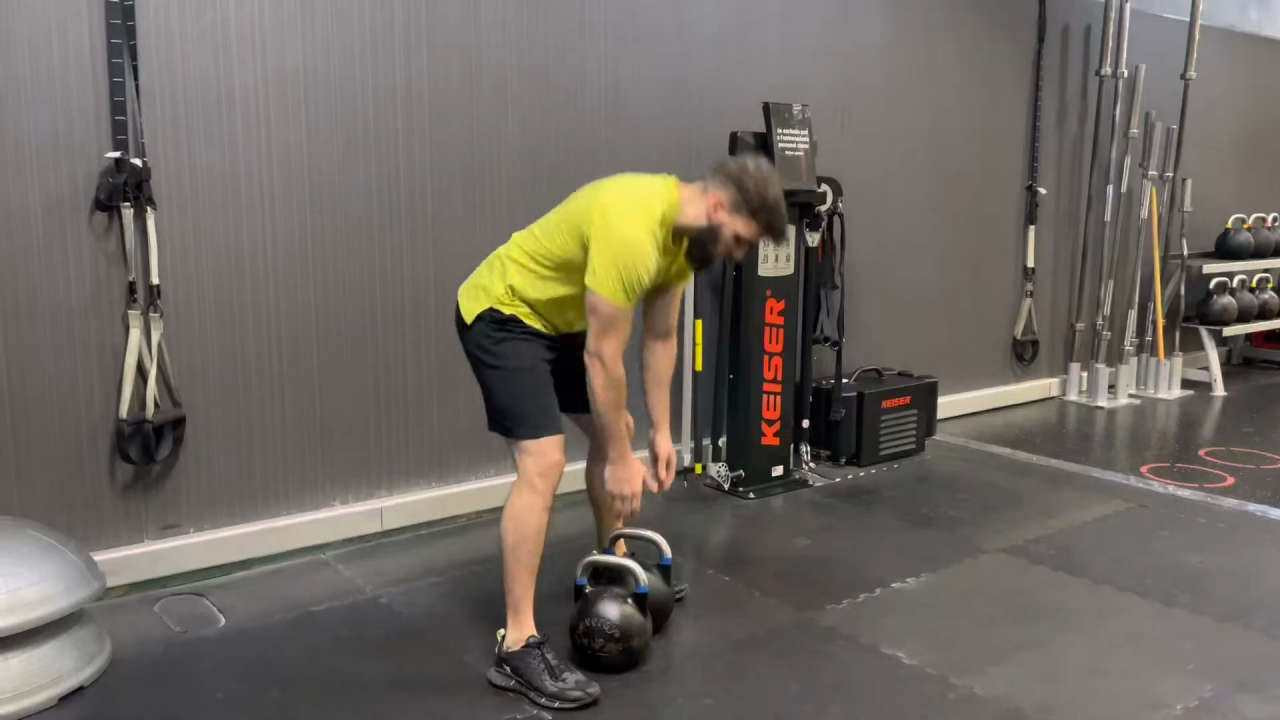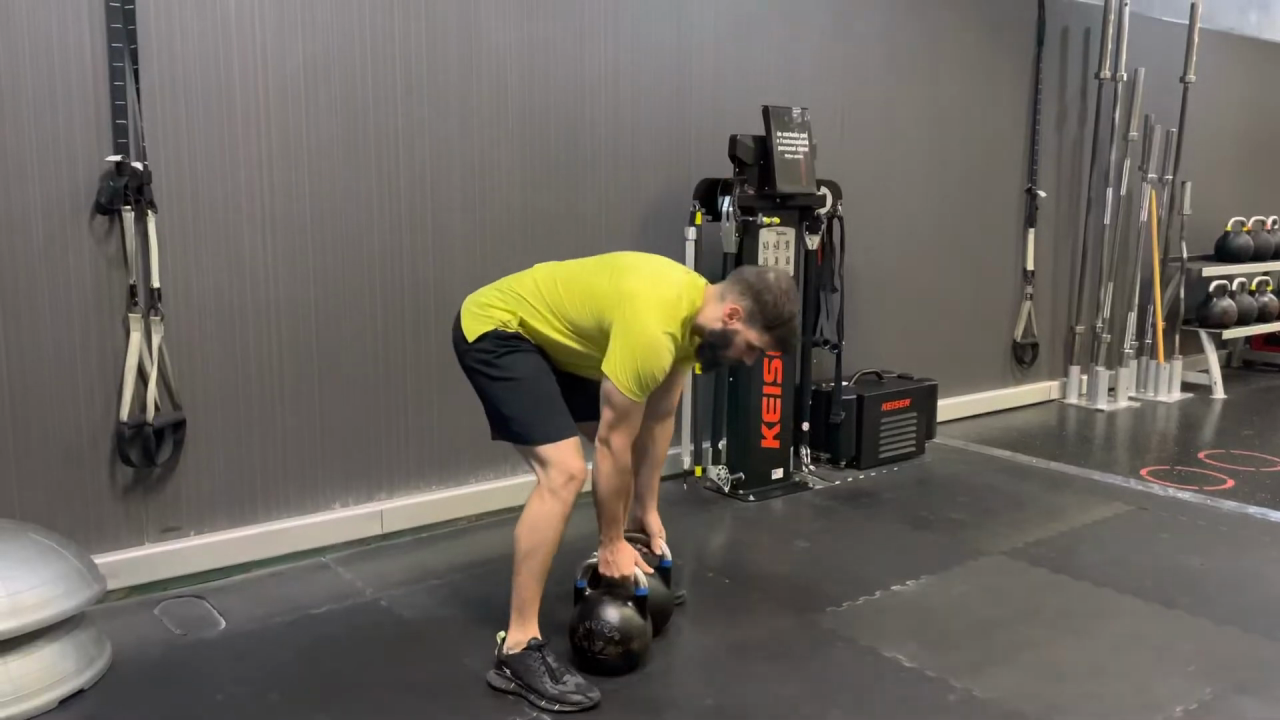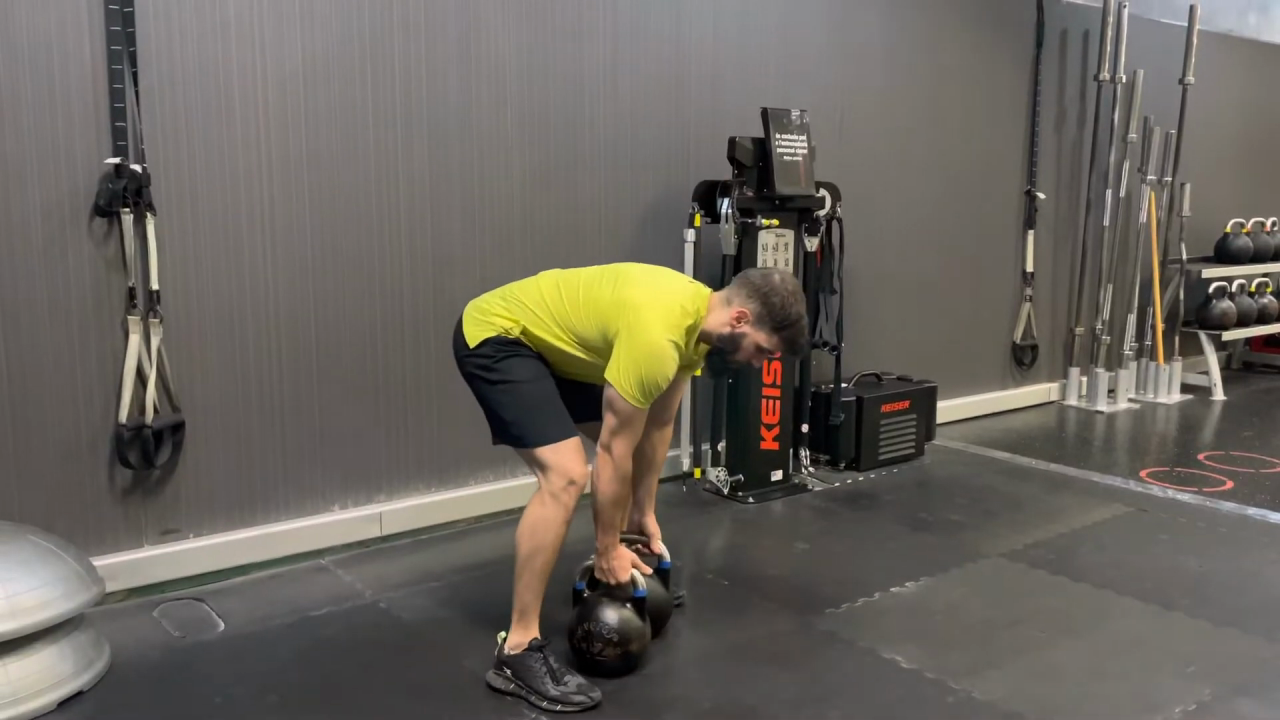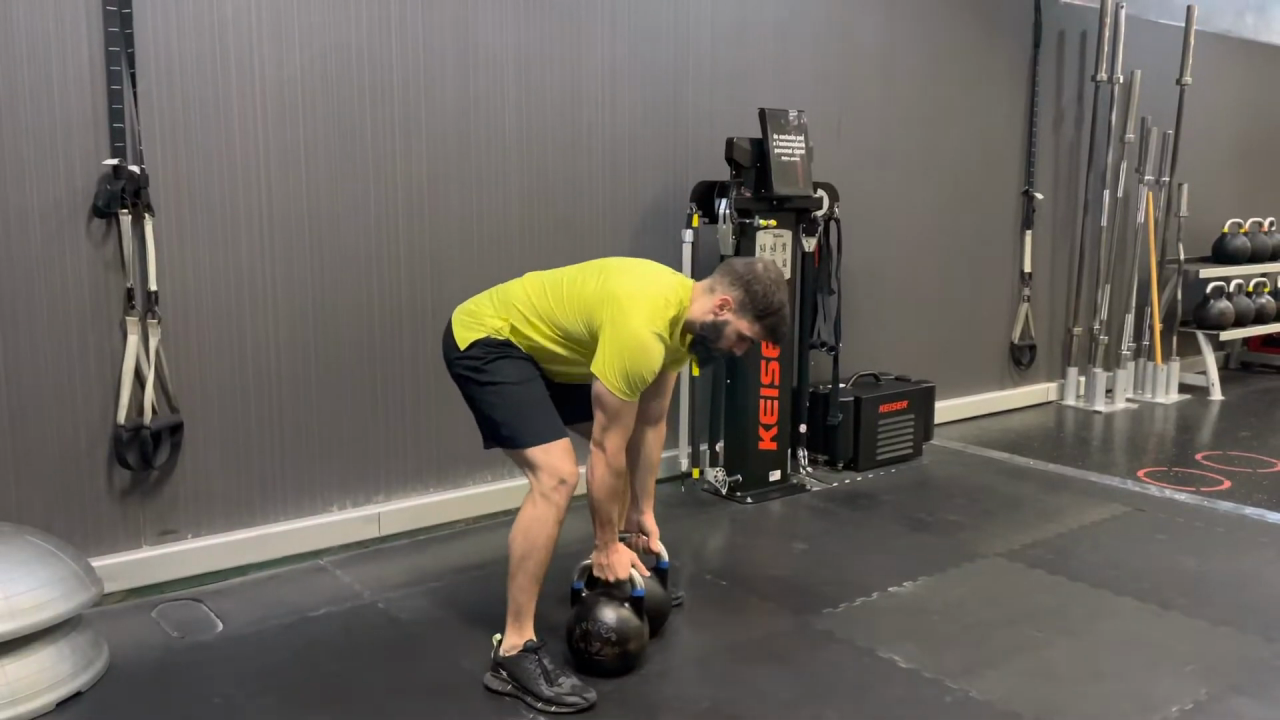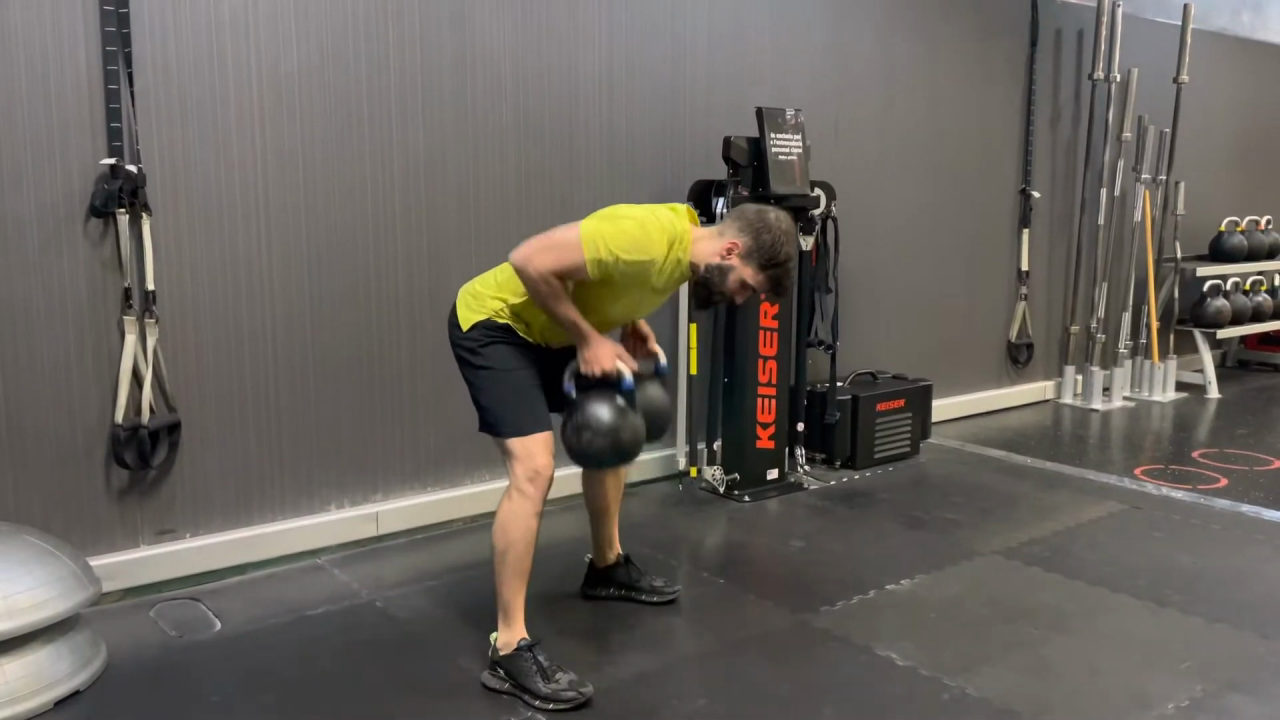
dt=0.4s
person 1, frame 1
left shoulder: (683, 230)
right shoulder: (631, 232)
left elbow: (661, 337)
right elbow: (603, 356)
left wrist: (660, 432)
right wrist: (620, 459)
left hip: (556, 317)
right hip: (503, 312)
left knee: (616, 431)
right knee: (544, 465)
right ankle: (518, 647)
person 1, frame 2
left shoulder: (693, 309)
right shoulder: (652, 328)
left elbow: (659, 420)
right elbow: (612, 443)
left wrist: (648, 509)
right wrist: (611, 542)
left hip: (545, 333)
right hip: (496, 328)
left knee: (627, 440)
right knee: (565, 471)
left ankle: (621, 571)
right ankle: (518, 650)
person 1, frame 3
left shoulder: (696, 316)
right shoulder: (656, 336)
left elbow: (657, 425)
right elbow: (614, 451)
left wrist: (644, 511)
right wrist: (608, 549)
left hip: (545, 336)
right hip: (494, 335)
left knee: (625, 435)
right knee: (567, 474)
left ankle: (619, 571)
right ankle: (518, 652)
person 1, frame 4
left shoulder: (681, 313)
right shoulder: (641, 329)
left elbow: (650, 423)
right elbow: (606, 449)
left wrist: (644, 510)
right wrist: (606, 546)
left hip: (537, 341)
right hip: (485, 339)
left knee: (621, 435)
right knee: (557, 476)
left ankle: (616, 574)
right ankle: (514, 652)
person 1, frame 5
left shoulder: (684, 242)
right shoulder: (645, 238)
right elbow: (528, 259)
left wrist: (634, 329)
right wrist: (588, 342)
left hip: (543, 326)
right hip: (493, 321)
right knee: (534, 469)
left ankle: (606, 566)
right ankle: (510, 649)
